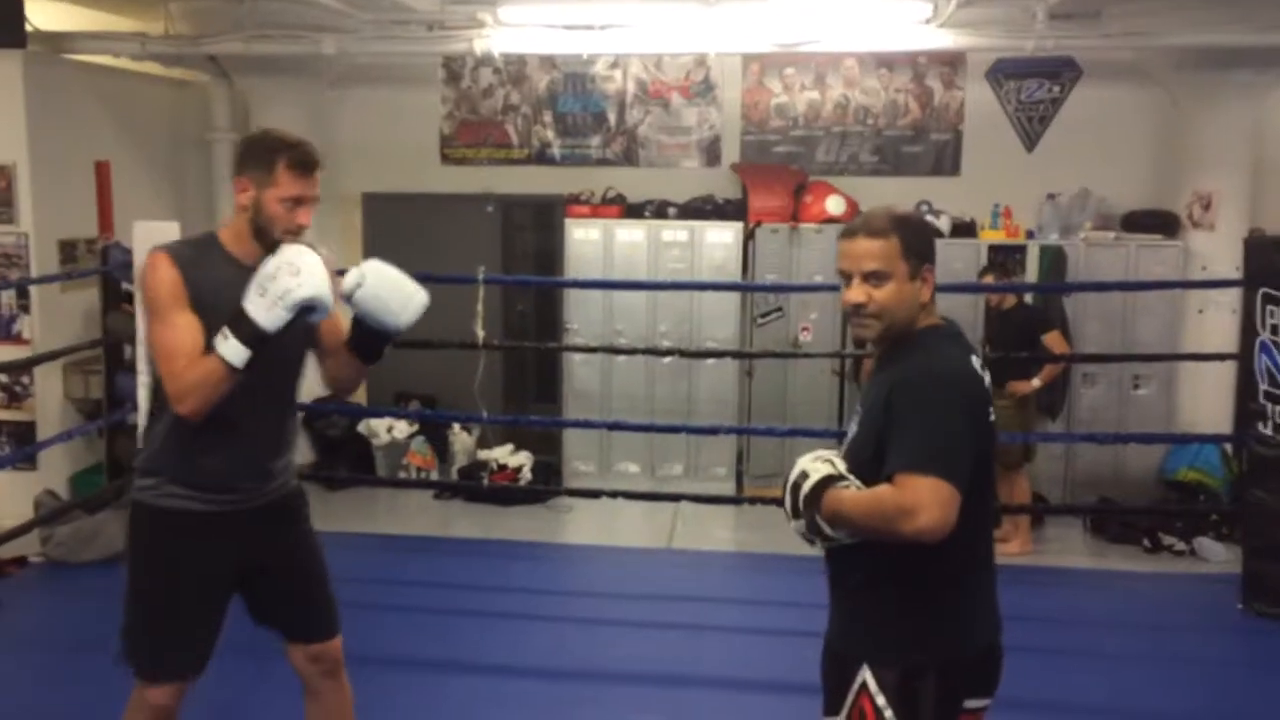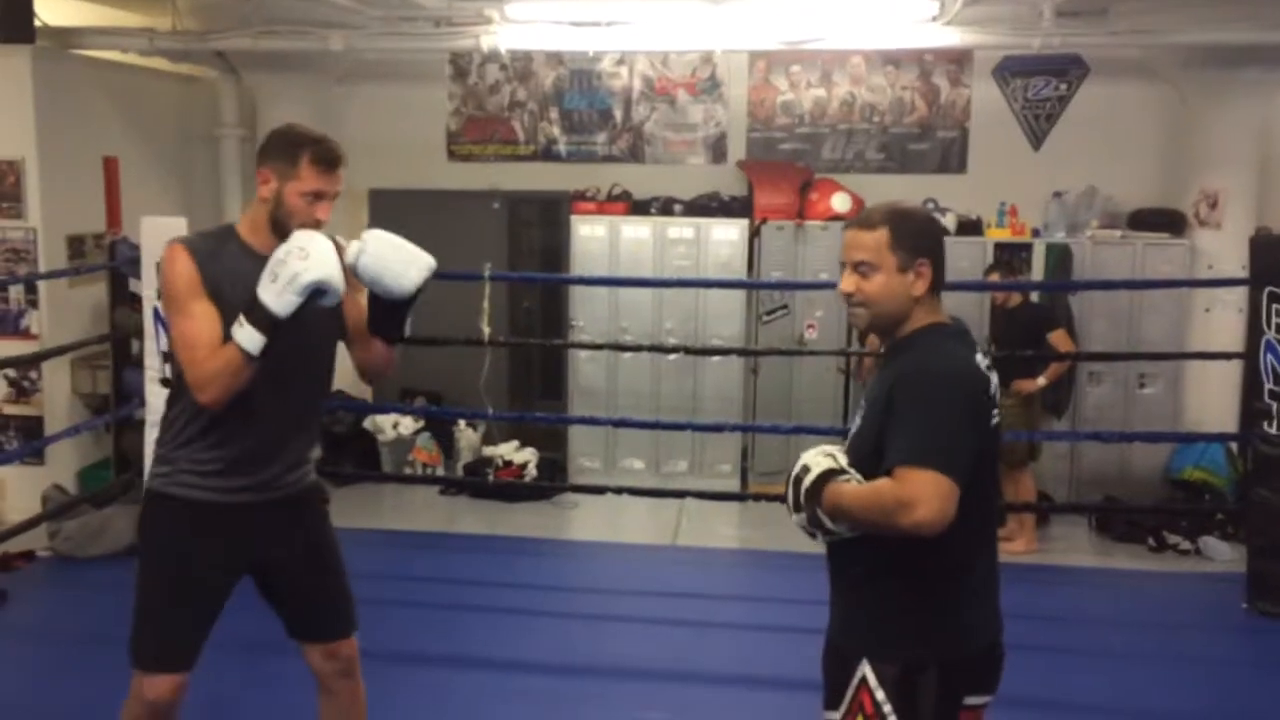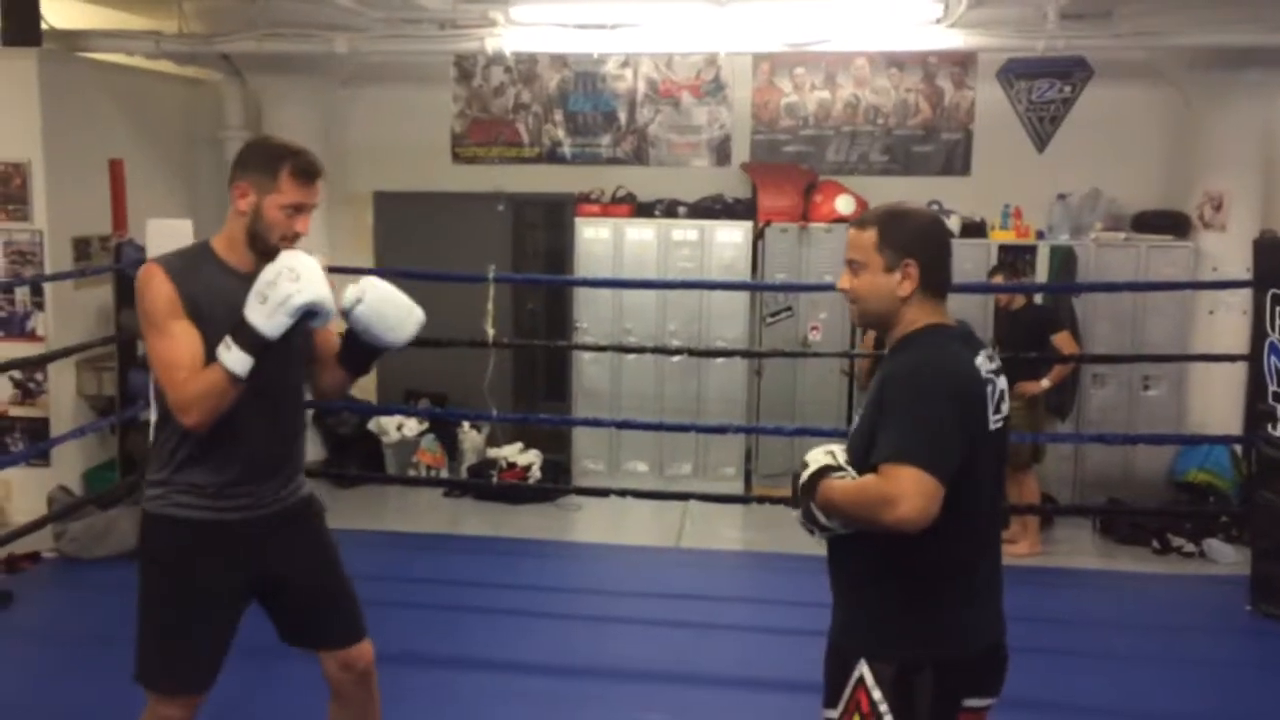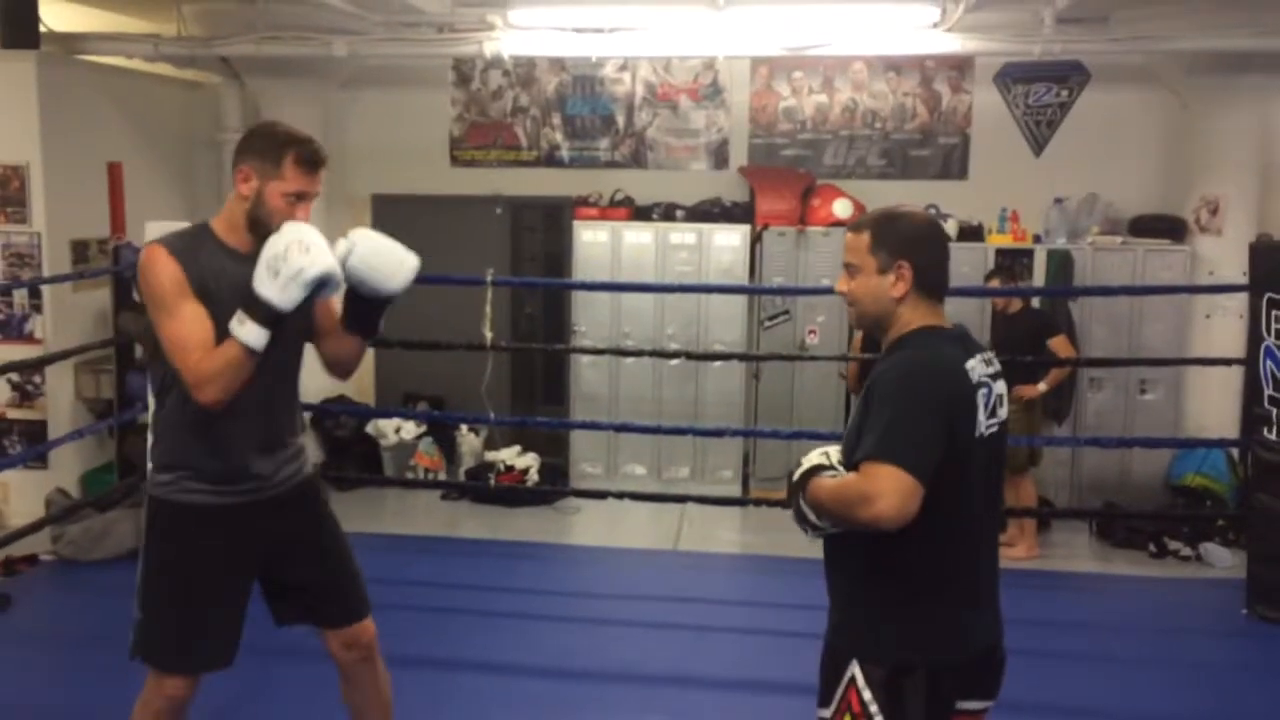
dt=0.2s
person 1, frame 1
left shoulder: (307, 269)
right shoulder: (171, 269)
left elbow: (342, 381)
right elbow: (186, 398)
left wrist: (372, 331)
right wrist: (252, 322)
left hip: (268, 498)
right hip: (179, 508)
left knee: (323, 657)
person 1, frame 2
left shoulder: (332, 261)
right shoulder: (190, 260)
left elbow: (375, 369)
right elbow: (208, 388)
left wrist: (391, 305)
right wrist: (266, 310)
left hip: (288, 492)
right hip: (195, 499)
left knee: (338, 656)
person 1, frame 3
left shoulder: (298, 274)
right shoulder: (167, 281)
left elbow: (327, 389)
right elbow: (192, 409)
left wrist: (364, 347)
right wrist: (255, 330)
left hip: (283, 507)
right hip: (192, 521)
left knee: (353, 663)
person 1, frame 4
left shoulder: (298, 258)
right shoulder: (168, 261)
left elbow: (340, 361)
right elbow: (208, 385)
left wrist: (368, 301)
right wrist: (266, 304)
left hip: (285, 486)
right hip: (196, 501)
left knee: (357, 640)
person 2, frame 1
left shoulder: (929, 378)
right shoulder: (923, 356)
left elbow: (923, 512)
left wrist: (823, 499)
right wrist: (846, 479)
left hip: (903, 649)
person 2, frame 2
left shoulder: (928, 374)
right shoulder: (946, 351)
left elbow: (921, 506)
left wrist: (825, 493)
right wrist: (850, 475)
left hip: (904, 645)
person 2, frame 3
left shoulder: (921, 373)
right shoulder: (963, 353)
left elbow: (905, 503)
left wrist: (821, 488)
right wrist: (852, 476)
left hip: (903, 646)
person 2, frame 4
left shoulder: (911, 374)
right shoulder: (970, 358)
left elbow: (885, 502)
left wrist: (812, 487)
right wrist: (845, 477)
left hip: (898, 647)
person 3, frame 1
left shoulder: (1030, 315)
right shoulder: (992, 315)
left elbow: (1062, 353)
left wrist: (1035, 382)
left hip: (1016, 399)
right hip: (993, 397)
left knee: (1016, 467)
right knee: (1000, 465)
left ankle: (1023, 537)
right ankle: (1007, 525)
person 3, frame 2
left shoulder: (1036, 313)
right shoulder: (998, 314)
left elbow: (1068, 351)
left wrist: (1040, 381)
left hip: (1021, 398)
right hip: (998, 396)
left knee: (1021, 466)
right knee: (1004, 464)
left ankle: (1028, 536)
right ankle: (1012, 524)
person 3, frame 3
left shoulder: (1040, 315)
right shoulder: (1001, 315)
left elbow: (1072, 353)
left wrist: (1044, 383)
left hip: (1025, 400)
left knee: (1025, 468)
right knee: (1008, 466)
left ankle: (1032, 538)
right ankle: (1016, 526)
person 3, frame 4
left shoulder: (1036, 318)
right shoulder: (998, 319)
left elbow: (1069, 357)
left wrist: (1041, 387)
left hip: (1022, 403)
left knee: (1021, 471)
right knee: (1005, 469)
left ankle: (1029, 541)
right ankle: (1013, 530)
